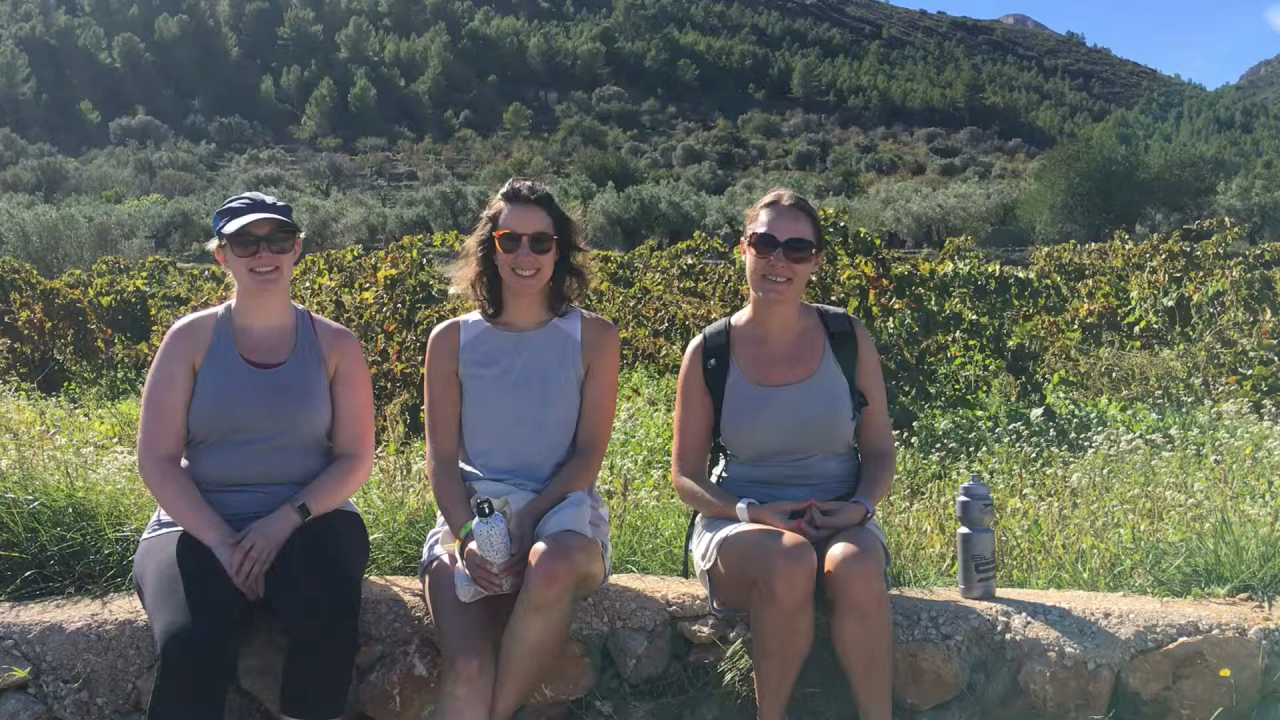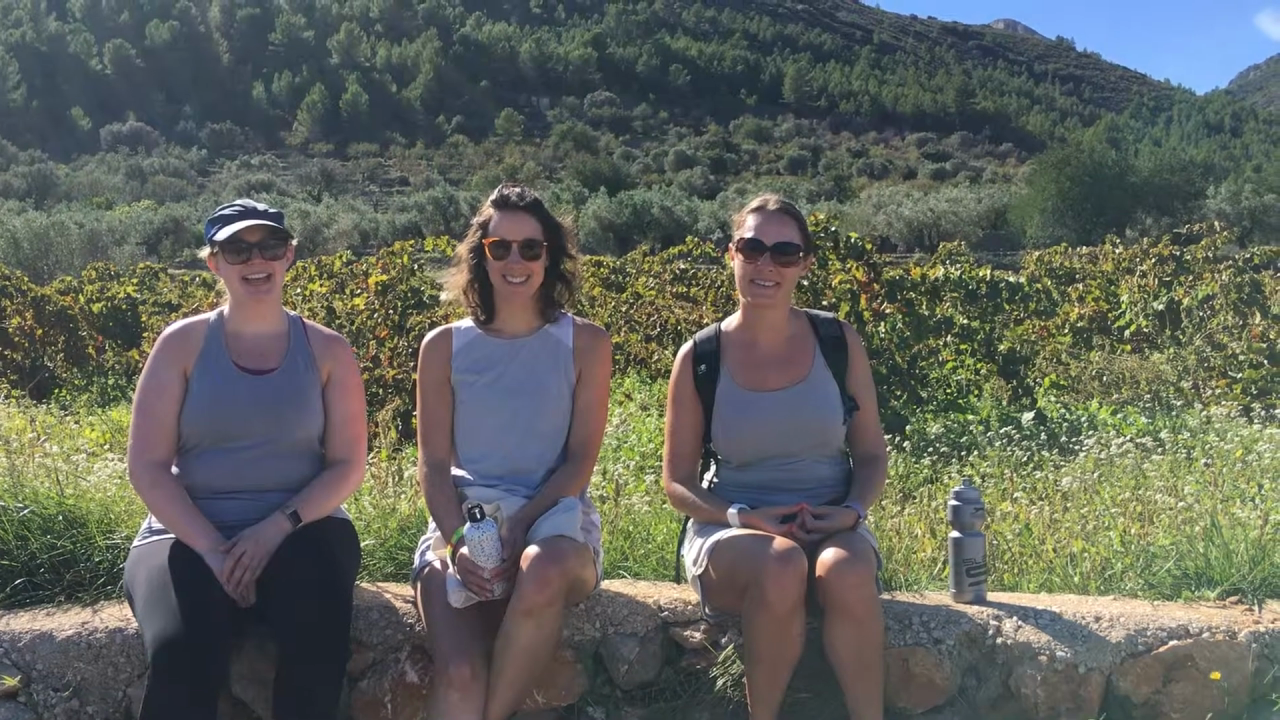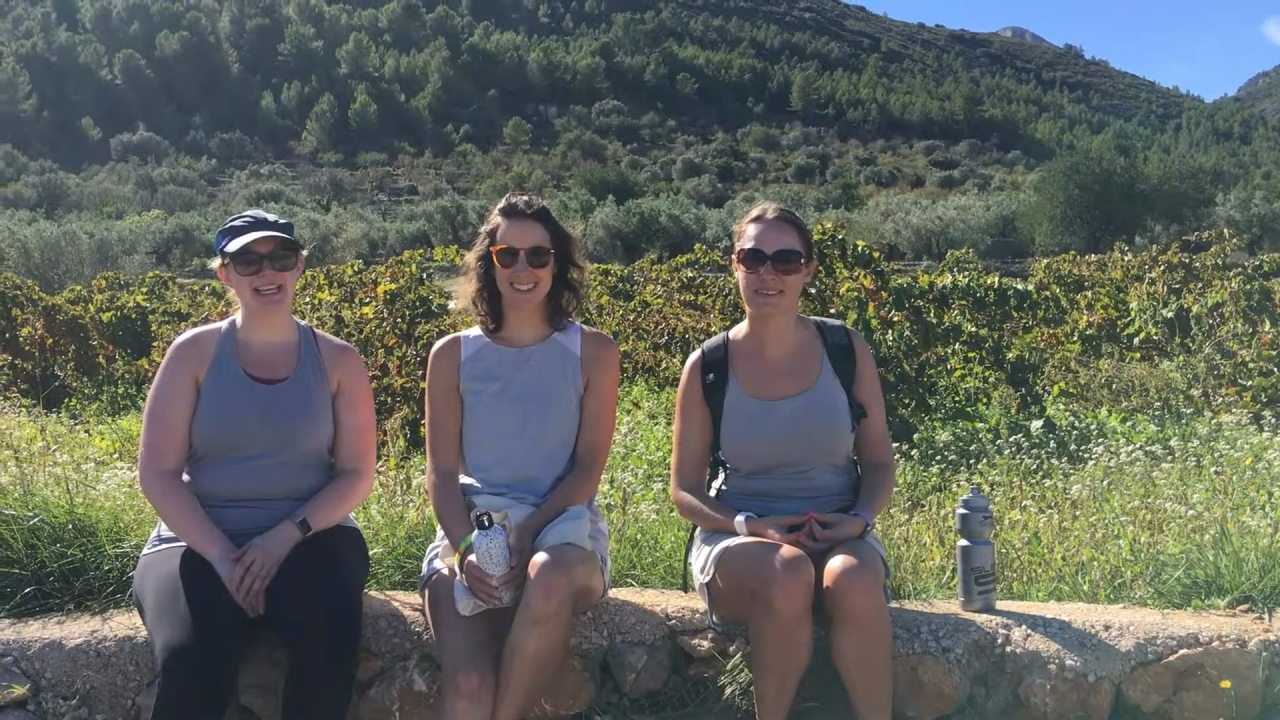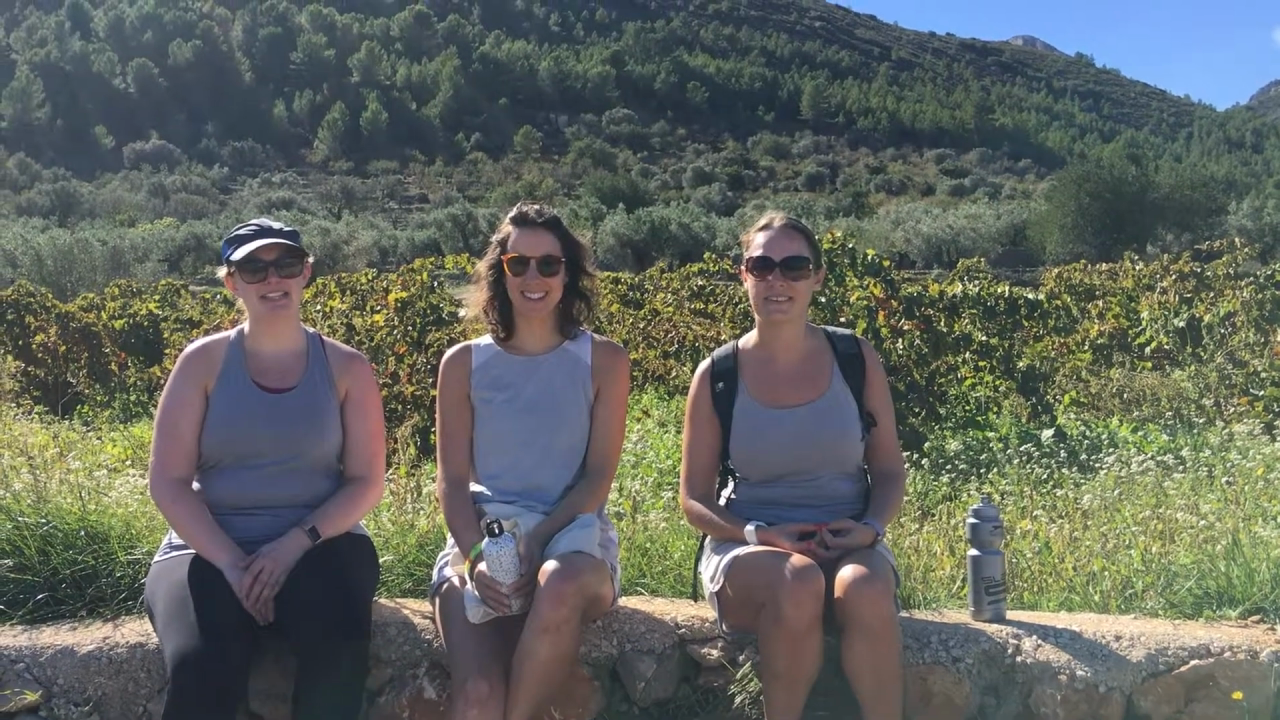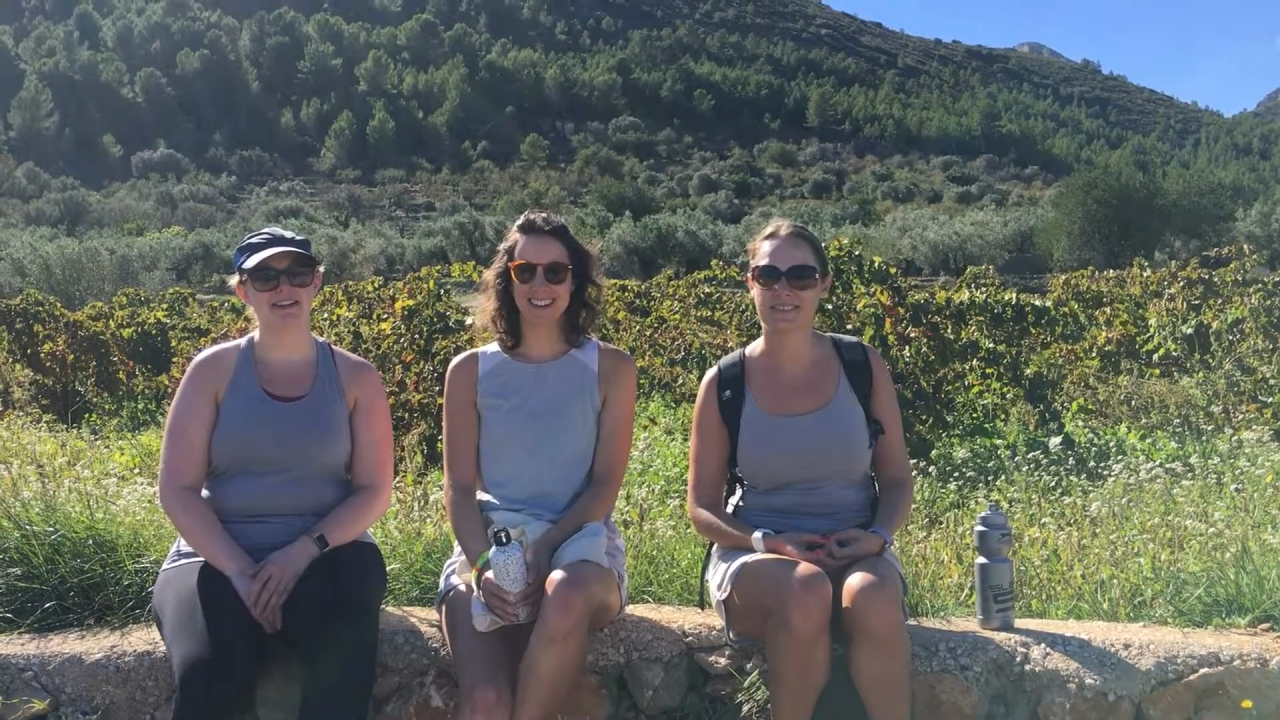
dt=1s
person 1, frame 1
left shoulder: (594, 337)
right shoulder: (452, 340)
left elbow: (589, 454)
right elbow: (442, 459)
left wrist: (529, 521)
right wrist: (468, 536)
left hip: (563, 508)
right hip: (472, 513)
left knee: (552, 568)
right knee: (467, 670)
person 1, frame 2
left shoulder: (586, 344)
right shoulder: (443, 347)
left elbow: (580, 460)
right elbow: (434, 465)
left wrist: (519, 526)
right wrist: (458, 541)
left hip: (554, 515)
right hip: (463, 520)
left knee: (543, 571)
right knee: (459, 676)
person 1, frame 3
left shoulder: (594, 352)
right shoulder: (452, 355)
left elbow: (588, 467)
right elbow: (442, 473)
left wrist: (526, 534)
right wrist: (466, 550)
left hip: (562, 523)
right hip: (472, 526)
left knee: (551, 576)
person 1, frame 4
left shoulder: (604, 360)
right shoulder: (463, 363)
left elbow: (598, 476)
right elbow: (453, 481)
left wrist: (536, 541)
right wrist: (477, 557)
left hip: (573, 533)
right hip: (483, 536)
left knee: (561, 585)
person 1, frame 5
left shoulder: (611, 368)
right shoulder: (470, 371)
left elbow: (605, 483)
right elbow: (459, 489)
left wrist: (545, 549)
right wrist: (483, 565)
left hip: (579, 540)
right hip: (489, 544)
left knee: (567, 597)
person 2, frame 1
left shoulder: (850, 338)
right shoulder: (708, 352)
left elbow: (879, 452)
right elbow: (686, 476)
left wrist: (860, 505)
right wrist: (752, 512)
left hip: (839, 521)
right hip: (738, 524)
left knee: (855, 568)
right knee: (789, 561)
person 2, frame 2
left shoulder: (839, 342)
right shoulder: (698, 359)
left elbow: (871, 455)
right elbow: (677, 482)
left wrist: (851, 511)
right wrist: (741, 517)
left hip: (829, 525)
right hip: (730, 530)
left knee: (845, 572)
right knee: (779, 566)
person 2, frame 3
left shoulder: (848, 351)
right shoulder: (707, 367)
left elbow: (879, 463)
right elbow: (685, 491)
left wrist: (860, 520)
right wrist: (750, 525)
left hip: (838, 535)
right hip: (738, 539)
left knee: (854, 580)
right knee: (786, 573)
person 2, frame 4
left shoulder: (857, 359)
right shoulder: (716, 376)
left elbow: (889, 471)
right elbow: (695, 500)
left wrist: (870, 528)
right wrist: (759, 534)
left hip: (848, 544)
right hip: (747, 548)
left knee: (865, 589)
right knee: (796, 582)
person 2, frame 5
left shoulder: (863, 366)
right shoulder: (723, 385)
left elbow: (897, 479)
right elbow: (702, 508)
left wrist: (877, 536)
right wrist: (766, 542)
left hip: (855, 551)
right hip: (754, 556)
left knee: (873, 598)
right knee: (804, 590)
person 3, frame 1
left shoulder: (335, 344)
right shoulder: (191, 338)
left elbow: (355, 458)
right elbow: (157, 461)
left wrist: (285, 520)
right wrist: (219, 540)
left hip: (308, 522)
right hip: (199, 526)
left knee: (328, 626)
right knee: (189, 647)
person 3, frame 2
left shoulder: (327, 349)
right shoulder: (182, 344)
left elbow: (348, 465)
right elbow: (147, 467)
left wrist: (278, 527)
right wrist: (211, 548)
left hip: (301, 528)
right hip: (189, 533)
left knee: (320, 636)
right knee: (181, 656)
person 3, frame 3
left shoulder: (338, 360)
right shoulder: (194, 352)
left elbow: (357, 474)
right elbow: (158, 474)
left wrist: (287, 535)
right wrist: (222, 556)
left hip: (311, 537)
right hip: (199, 542)
left knee: (329, 649)
right knee: (190, 663)
person 3, frame 4
left shoulder: (347, 367)
right shoulder: (202, 361)
left elbow: (366, 481)
right elbow: (168, 482)
left wrist: (296, 543)
right wrist: (231, 562)
left hip: (320, 543)
right hip: (209, 549)
left knee: (338, 659)
right knee: (200, 671)
person 3, frame 5
left shoulder: (355, 377)
right shoulder: (213, 369)
left elbow: (374, 489)
right elbow: (178, 490)
left wrist: (304, 550)
right wrist: (239, 570)
left hip: (327, 552)
right hip: (217, 556)
left knee: (343, 669)
right knee: (208, 679)
